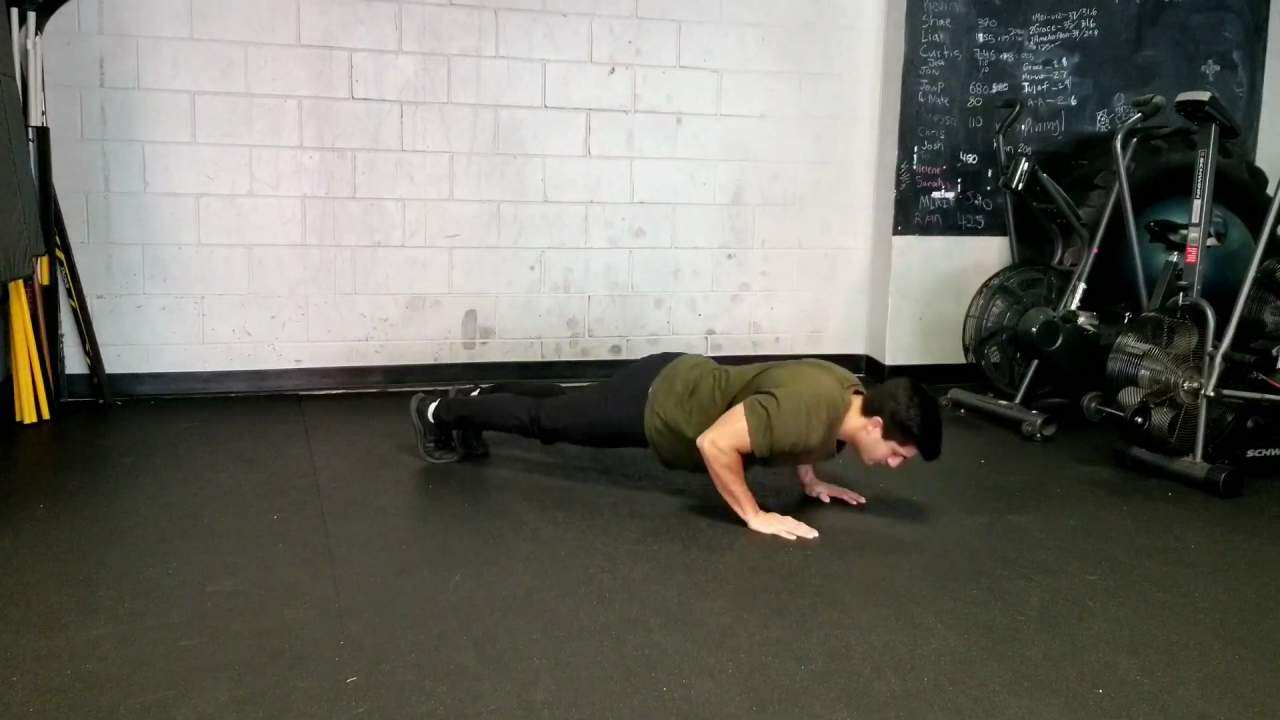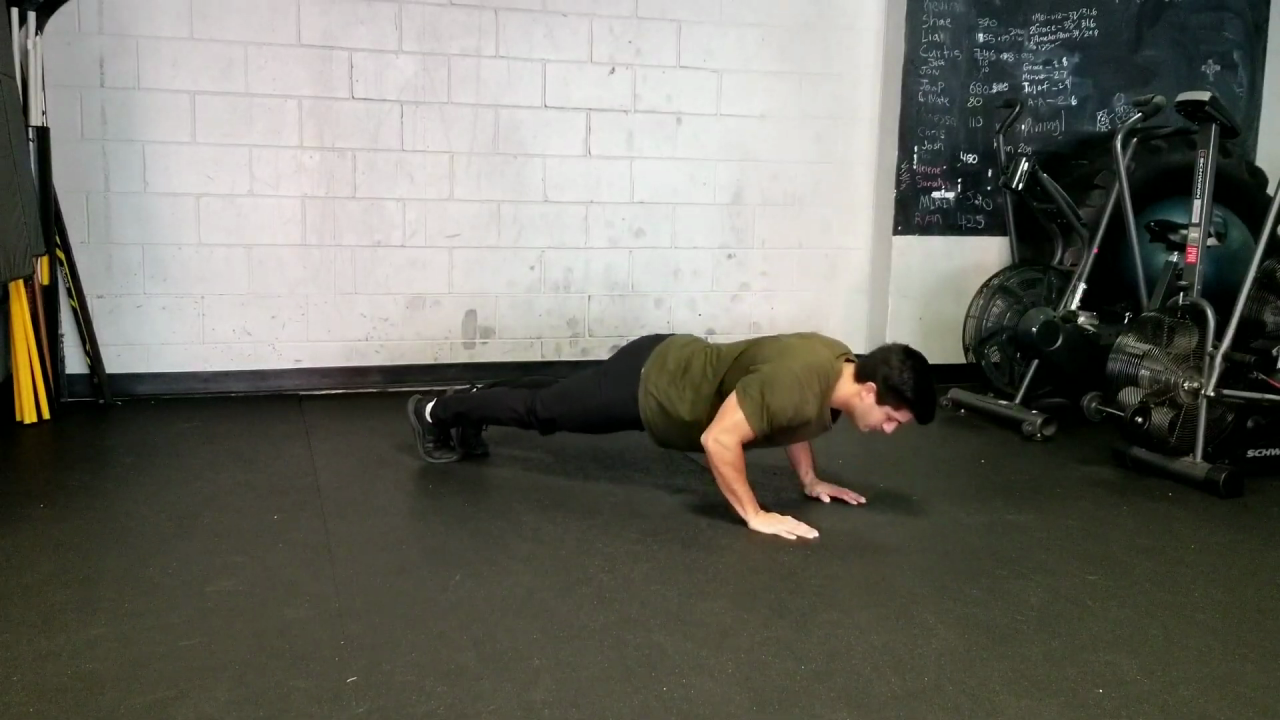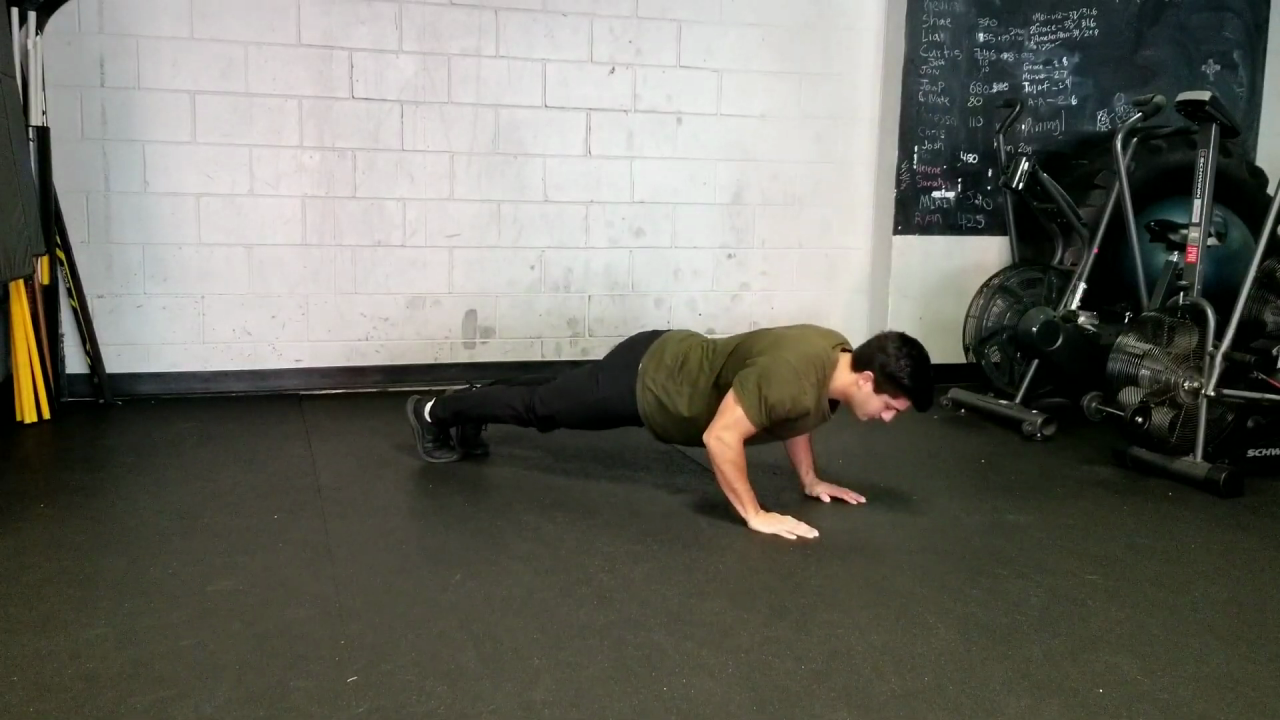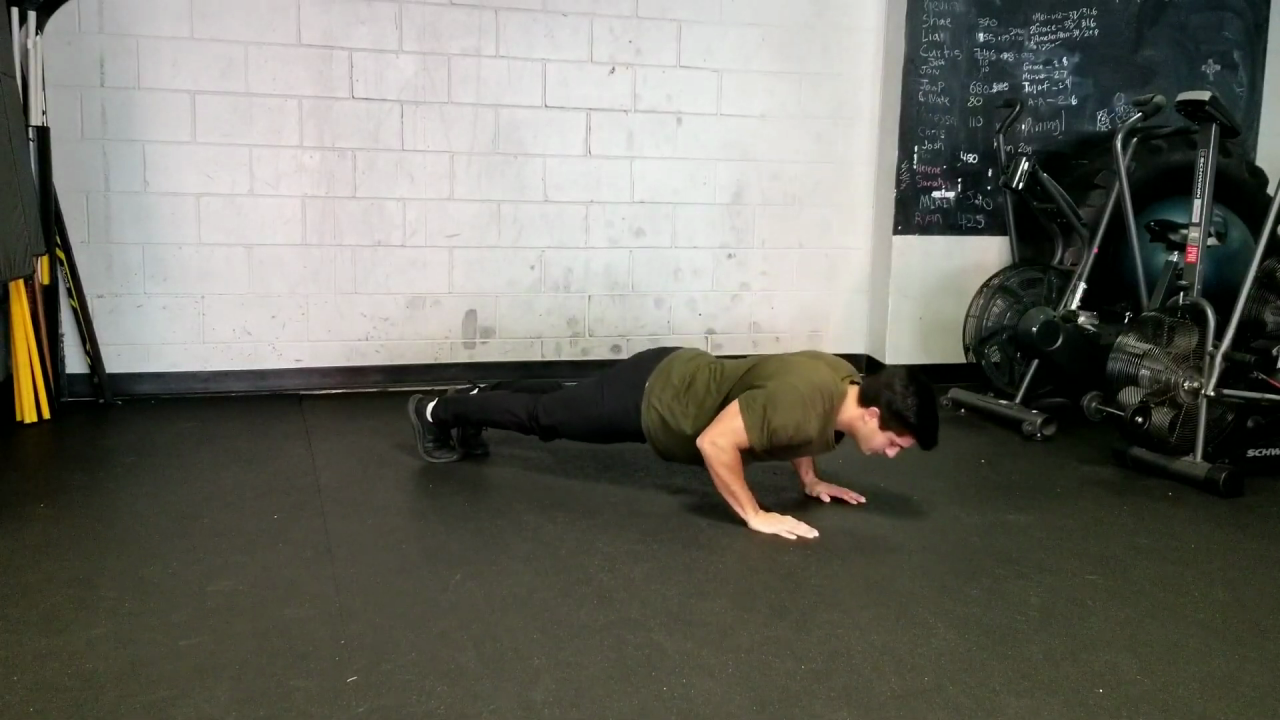
dt=0.4s
person 1, frame 1
left shoulder: (846, 391)
right shoulder: (808, 411)
right elbow: (713, 443)
left wrist: (810, 480)
right wrist: (754, 516)
left hip: (682, 383)
right hip: (655, 406)
left knee: (564, 406)
right knee: (545, 422)
left ankle: (478, 397)
right ankle: (438, 413)
person 1, frame 2
left shoulder: (838, 365)
right shoulder: (796, 381)
left elbow: (795, 419)
right elbow: (717, 440)
left wrist: (809, 481)
right wrist: (754, 516)
left hip: (676, 370)
right hip: (648, 387)
left knee: (552, 405)
right knee: (540, 412)
left ankle: (468, 408)
right ankle: (436, 412)
person 1, frame 3
left shoulder: (836, 354)
right shoulder: (794, 373)
left elbow: (795, 415)
right elbow: (720, 437)
left wrist: (810, 481)
right wrist: (755, 515)
left hip: (674, 364)
right hip: (647, 382)
left knee: (555, 402)
right knee: (539, 410)
left ankle: (467, 409)
right ankle: (436, 413)
person 1, frame 4
left shoulder: (845, 382)
right shoulder: (803, 404)
right elbow: (714, 443)
left wrist: (810, 479)
right wrist: (754, 516)
left hip: (681, 377)
right hip: (652, 401)
left knee: (563, 402)
right knee: (543, 417)
left ankle: (477, 397)
right ankle: (437, 412)
